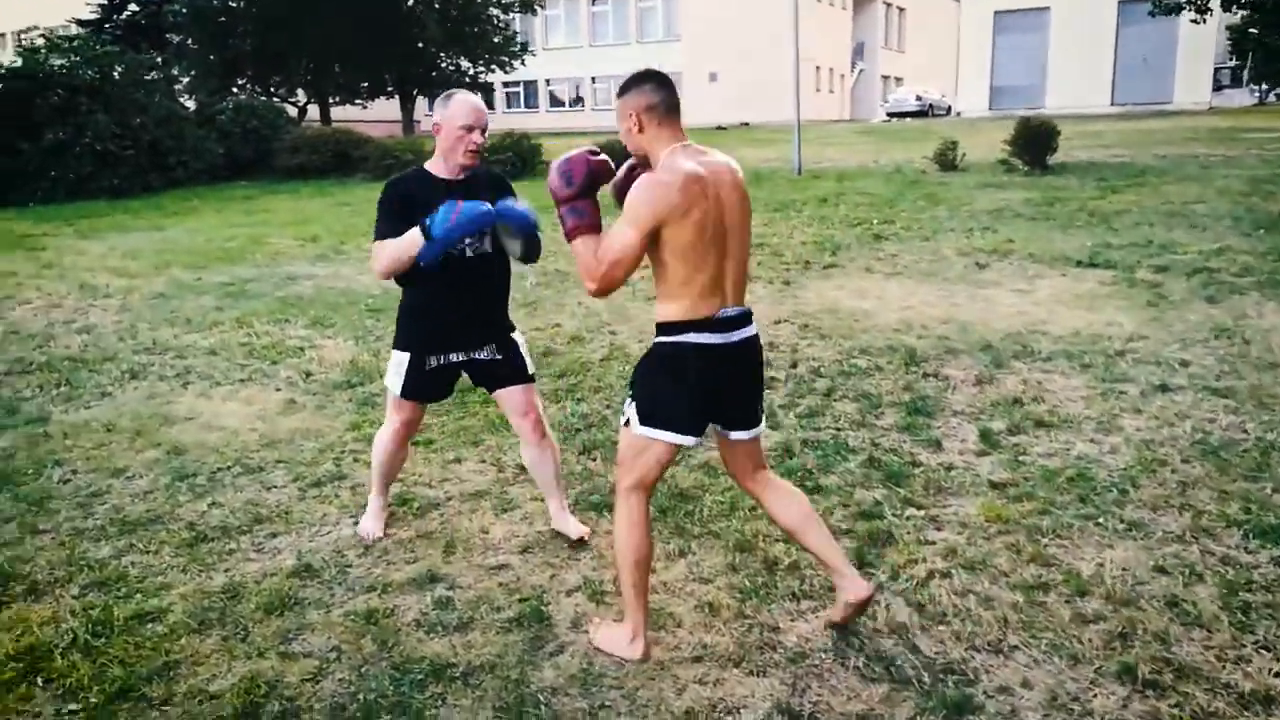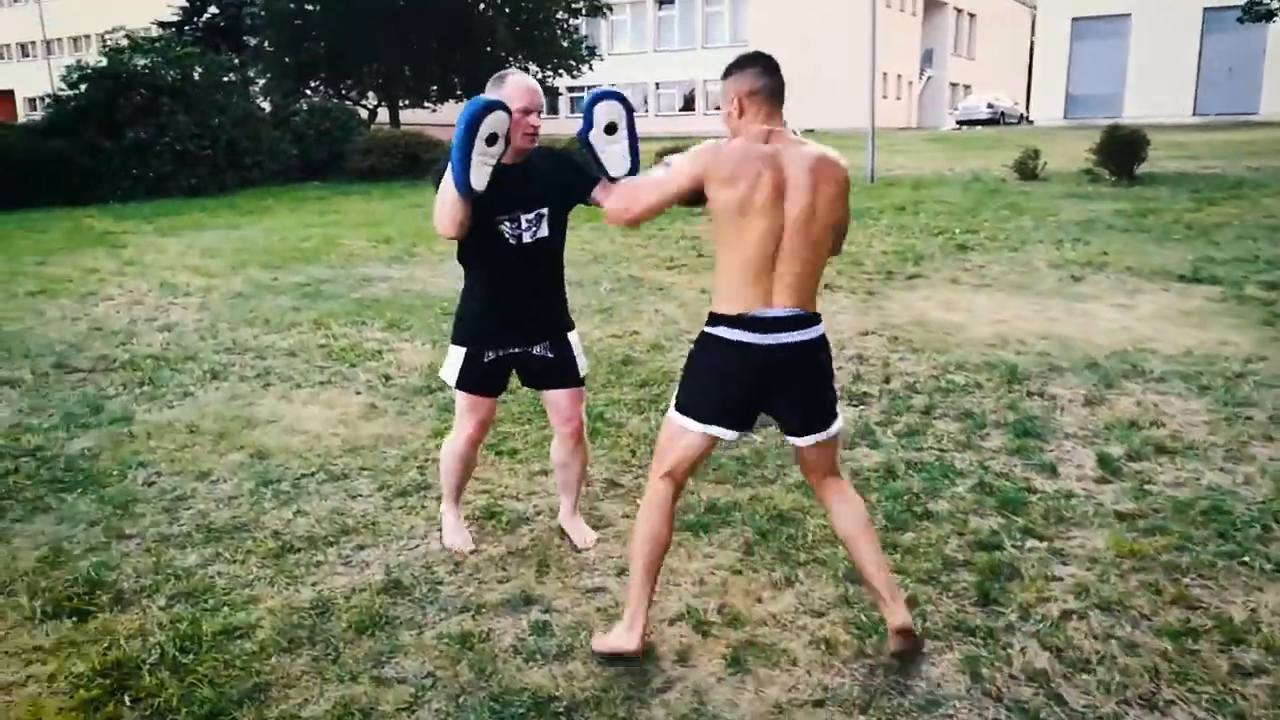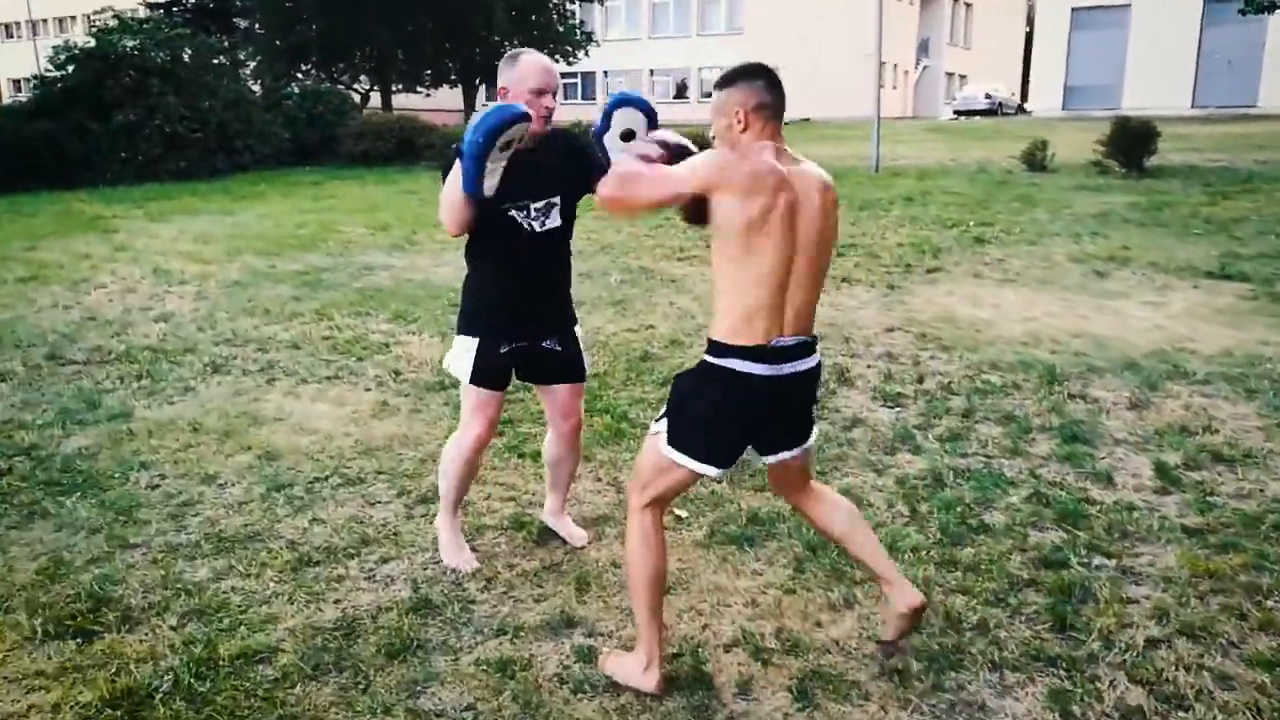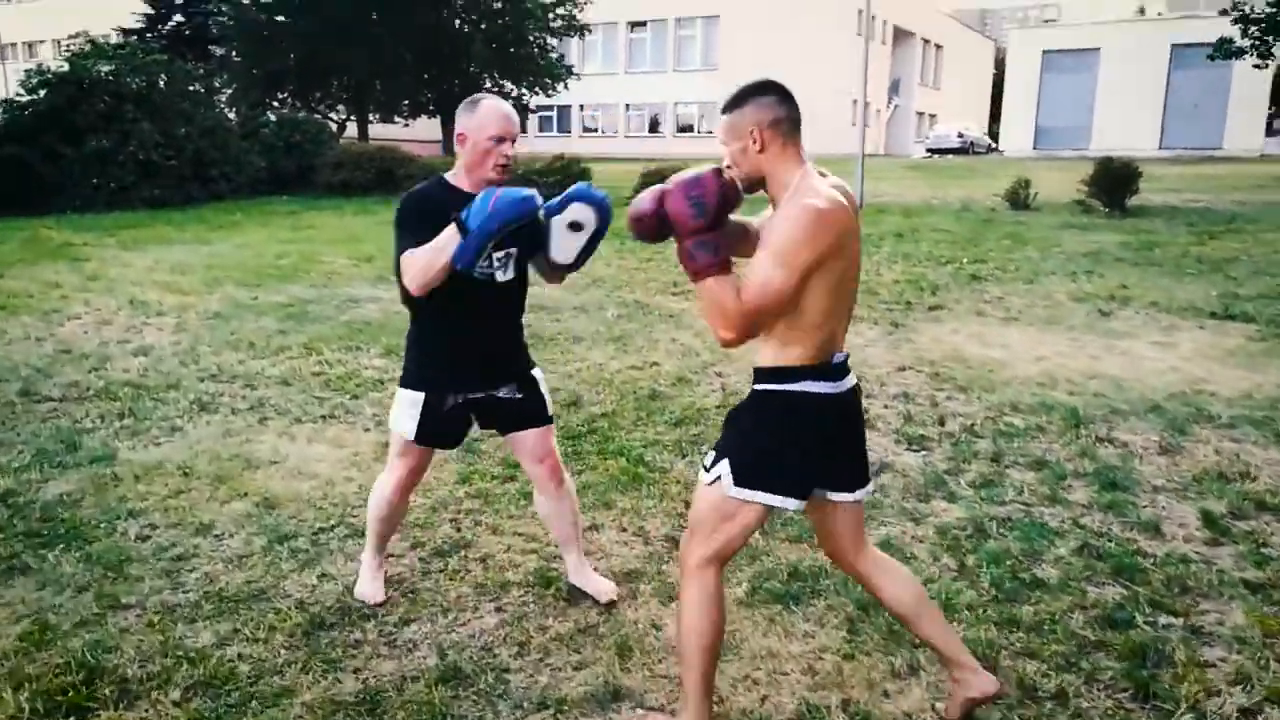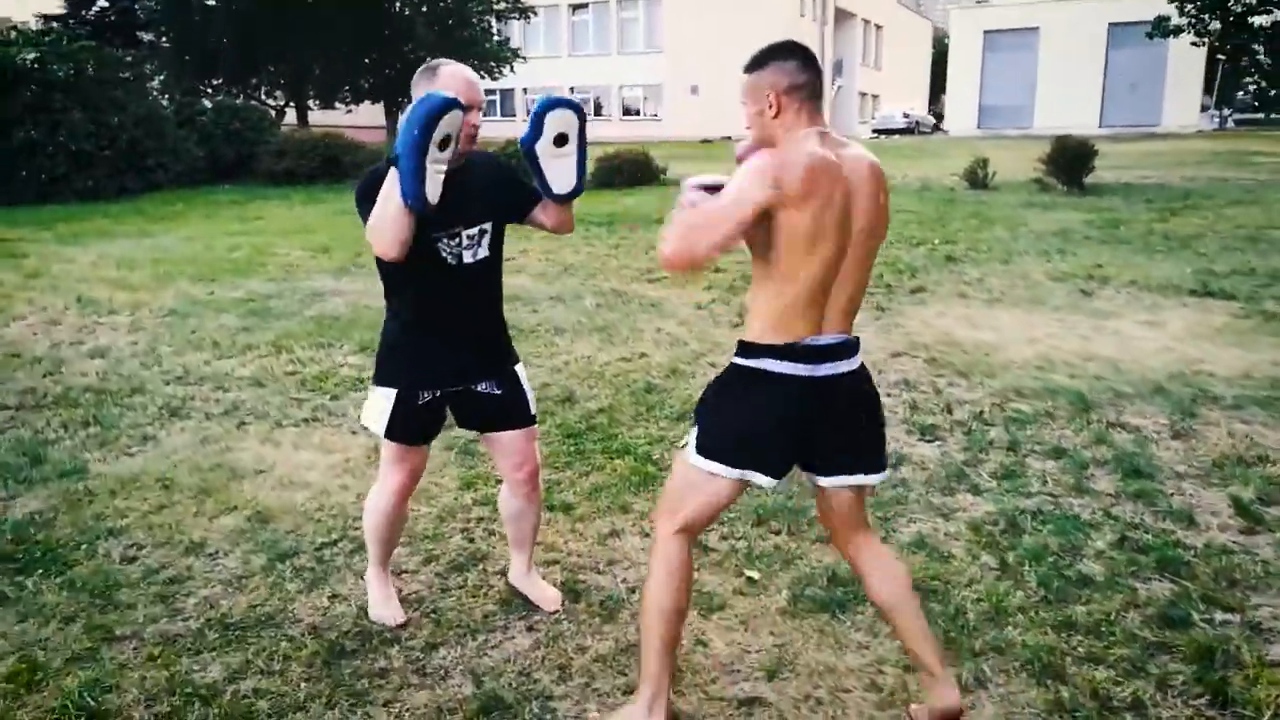
dt=0.4s
person 1, frame 1
left shoulder: (658, 185)
right shoulder: (726, 167)
left elbow: (598, 279)
left wrist: (575, 202)
left hip: (683, 356)
right hip: (740, 342)
left knee: (631, 488)
right knee: (755, 475)
left ankle: (631, 633)
right ankle: (847, 579)
person 1, frame 2
left shoulder: (720, 156)
right shoulder: (831, 167)
left elbow: (619, 211)
left wrist: (633, 179)
left hip: (732, 349)
right hip: (802, 347)
left knee: (664, 477)
right knee: (829, 483)
left ankle: (632, 625)
right ankle: (894, 610)
person 1, frame 3
left shoulder: (732, 169)
right shoulder: (821, 184)
left elbow: (613, 195)
left wrist: (647, 156)
left hip: (732, 379)
right hip: (797, 372)
left knee: (644, 501)
right knee: (798, 488)
left ankle: (646, 660)
right ankle: (898, 588)
person 1, frame 4
left shoulder: (805, 213)
right shoulder: (826, 190)
left elbow: (731, 328)
right elbow: (759, 236)
left wrist: (696, 236)
right wrist: (695, 214)
left hip: (789, 409)
right hip: (833, 398)
left knee: (701, 556)
right knee: (854, 552)
person 1, frame 5
left shoulder: (777, 168)
right shoulder: (868, 170)
left elbow: (682, 250)
left wrist: (689, 205)
right wrist: (724, 201)
left hip: (769, 383)
right hip: (843, 378)
left knee: (674, 528)
right knee: (857, 539)
person 2, frame 1
left shoulder: (493, 184)
right shoulder: (403, 190)
left elbow: (517, 240)
right elbow: (383, 264)
left wrist: (523, 230)
right wrist: (432, 232)
left hip: (491, 331)
right hip: (426, 334)
left knee: (530, 420)
right knee: (400, 425)
left ankle: (559, 510)
right ankle: (377, 502)
person 2, frame 2
left shoulder: (555, 165)
right shoulder: (465, 169)
right elbow: (448, 227)
right wrist: (465, 157)
left hip: (548, 323)
right hip: (484, 327)
left knee: (570, 425)
right knee: (471, 428)
left ankle: (570, 513)
right ankle: (450, 510)
person 2, frame 3
left shoulder: (568, 149)
right shoulder: (472, 155)
right elbow: (453, 224)
right wrist: (474, 155)
left hip: (552, 314)
right hip: (491, 318)
left knee: (568, 420)
right knee: (477, 429)
left ankle: (555, 510)
right ankle: (447, 524)
person 2, frame 4
left shoulder: (517, 202)
right shoulder: (422, 204)
left elbow: (551, 273)
right elbow: (417, 281)
left wrist: (568, 245)
right wrist: (468, 227)
left hip: (507, 364)
right hip: (438, 369)
left knee: (548, 466)
right knee: (404, 472)
left ankle: (578, 566)
right ankle: (373, 557)
person 2, frame 5
left shoulder: (488, 171)
right shoulder: (383, 180)
left elbow: (559, 222)
right elbow: (388, 247)
right wrist: (412, 164)
left hip: (488, 354)
right hip: (413, 361)
left knee: (523, 469)
right knee: (398, 479)
left ankle: (522, 568)
right ankle: (378, 575)
